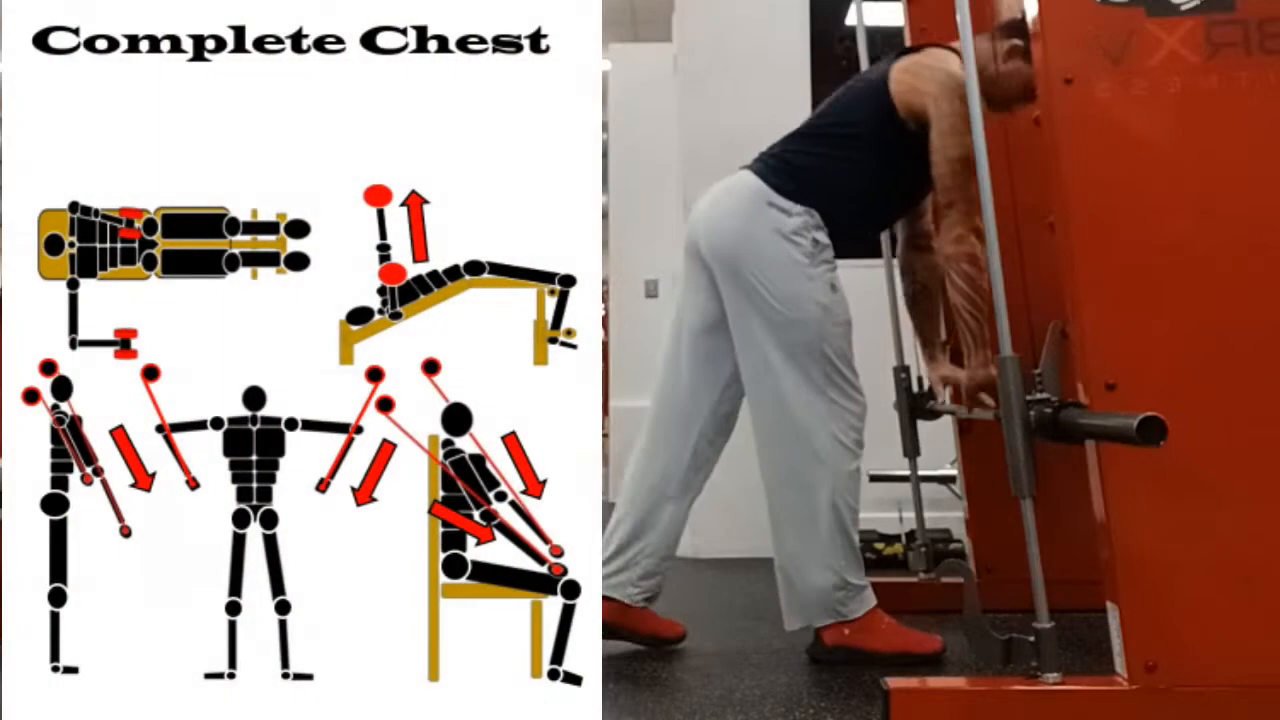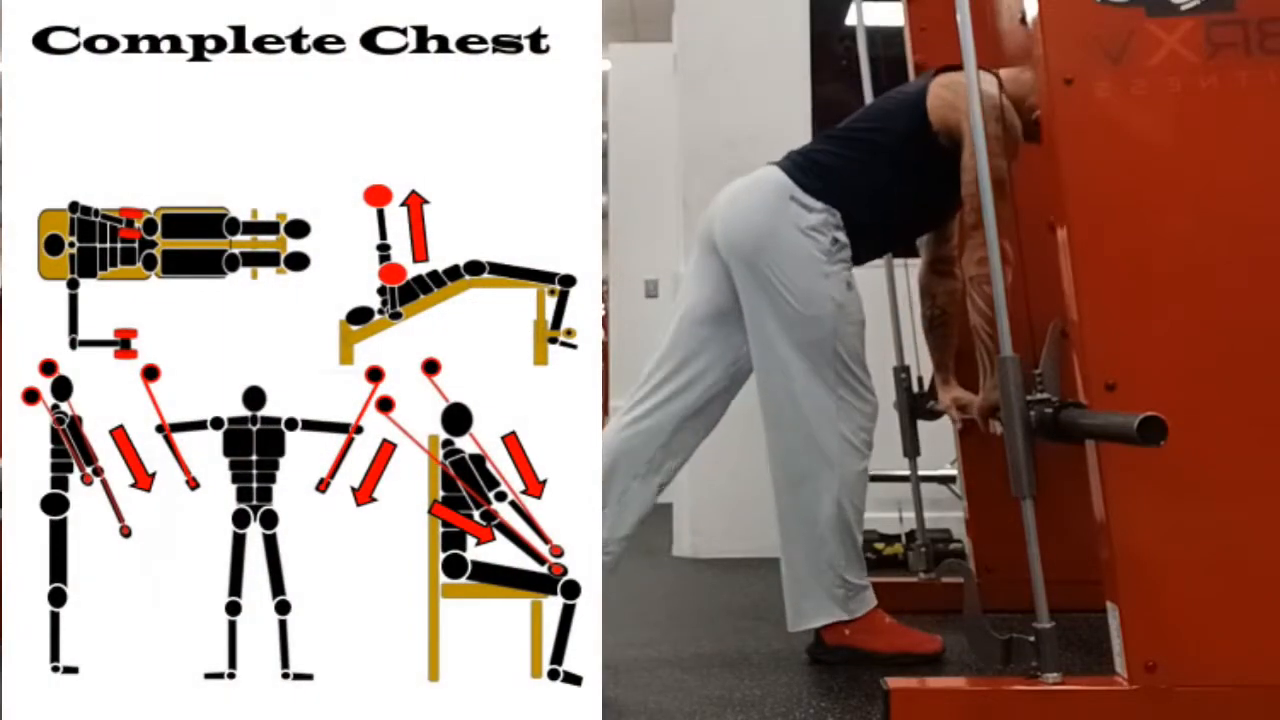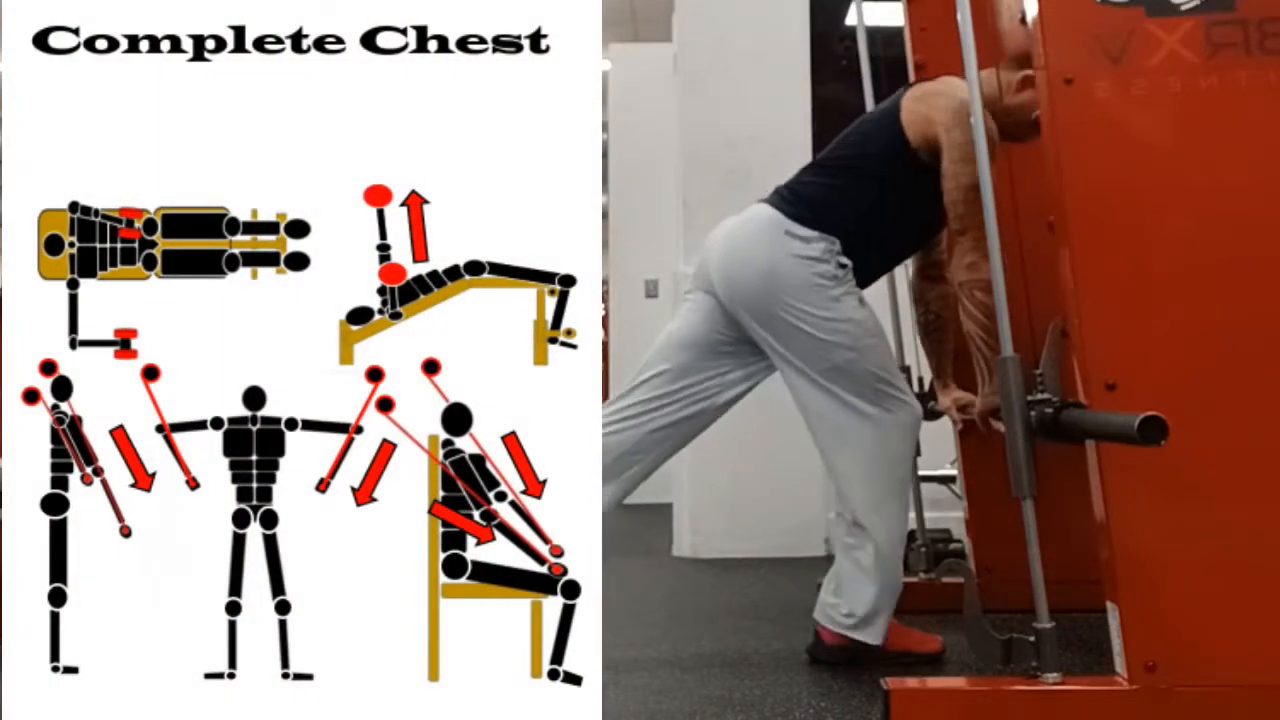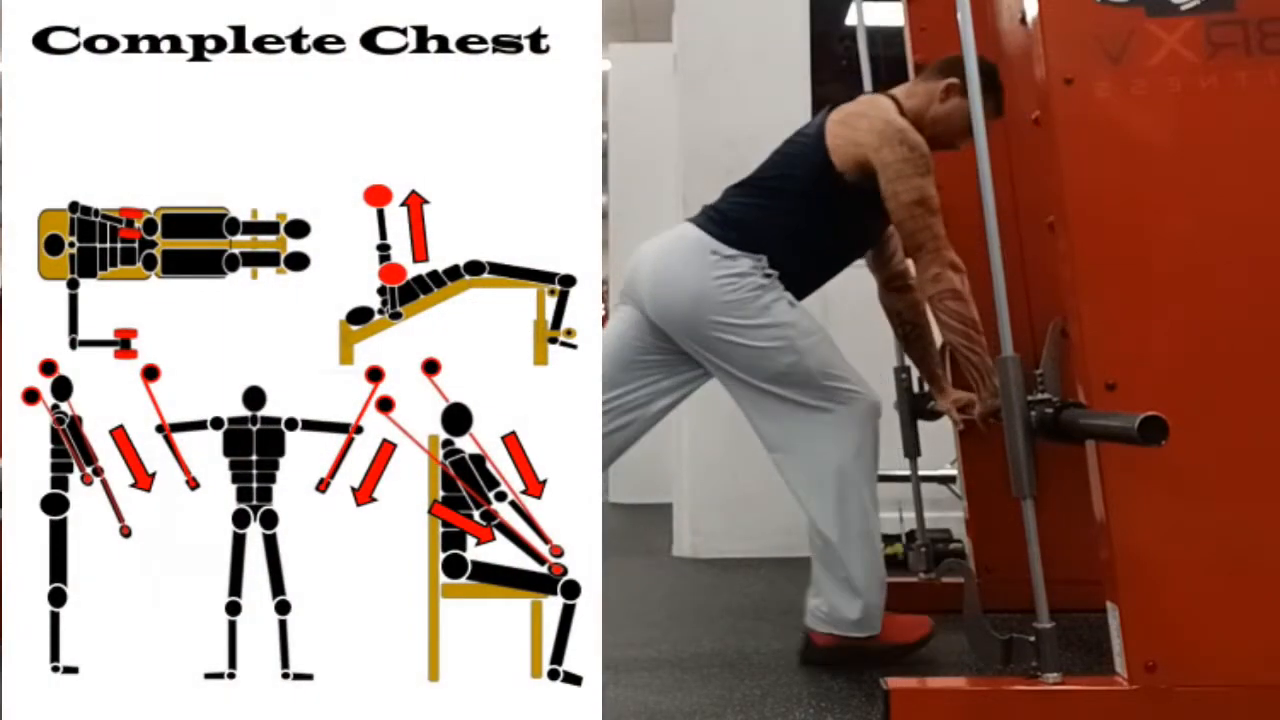
dt=0.4s
person 1, frame 1
left shoulder: (915, 80)
right shoulder: (949, 83)
left elbow: (919, 243)
right elbow: (958, 235)
left wrist: (934, 358)
right wrist: (978, 358)
left hip: (728, 216)
right hip: (774, 228)
left knee: (688, 418)
right knee: (823, 421)
left ankle: (620, 591)
right ankle: (842, 617)
person 1, frame 2
left shoulder: (954, 107)
right shoulder: (989, 111)
left elbow: (942, 266)
right elbow: (981, 258)
left wrist: (945, 380)
right wrist: (995, 382)
left hip: (748, 210)
right hip: (793, 224)
left knee: (667, 408)
right knee: (832, 421)
right ankle: (842, 618)
person 1, frame 3
left shoulder: (934, 117)
right shoulder: (963, 112)
left elbow: (933, 271)
right elbow: (973, 262)
left wrist: (944, 382)
right wrist: (996, 385)
left hip: (744, 247)
right hip: (791, 256)
left knee: (634, 424)
right knee: (884, 421)
right ankle: (855, 624)
person 1, frame 4
left shoulder: (866, 132)
right shoulder: (891, 133)
left elbow: (897, 281)
right elbow: (938, 272)
left wrist: (939, 387)
right wrist: (990, 388)
left hip: (674, 266)
right hip: (720, 275)
right knee: (844, 416)
right ankle: (846, 621)
